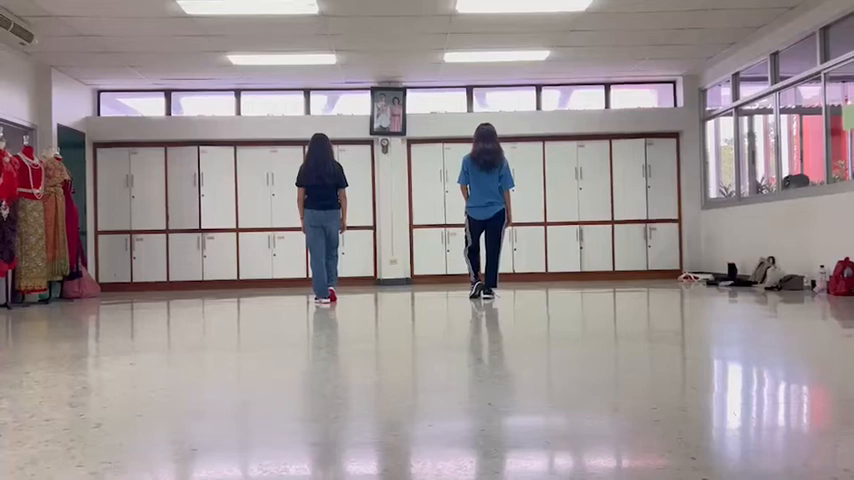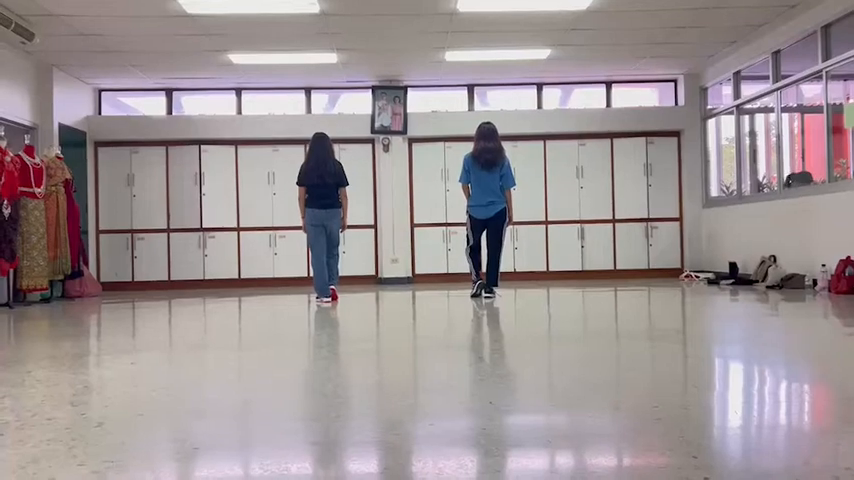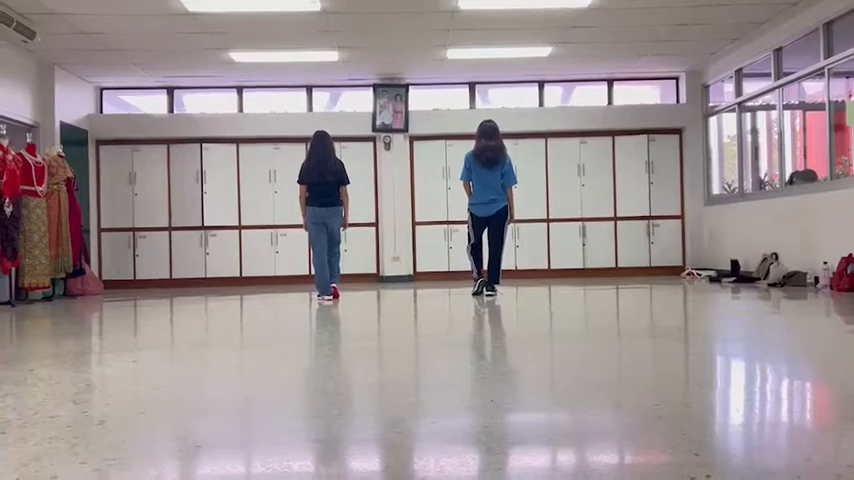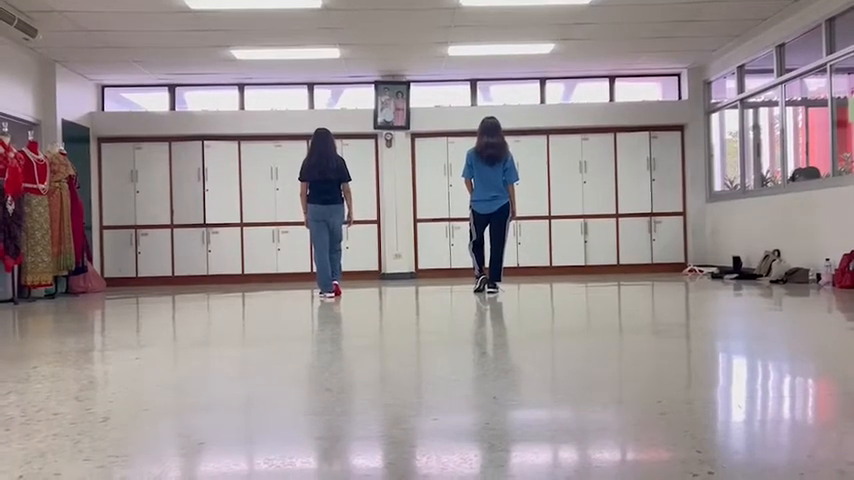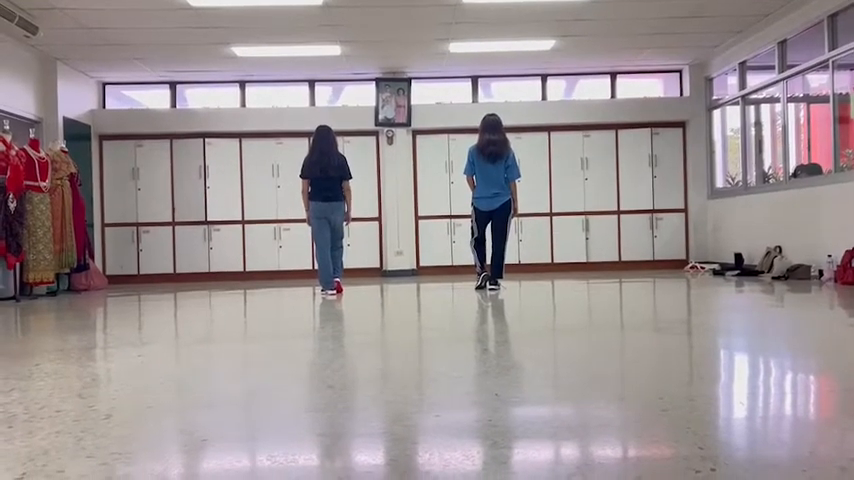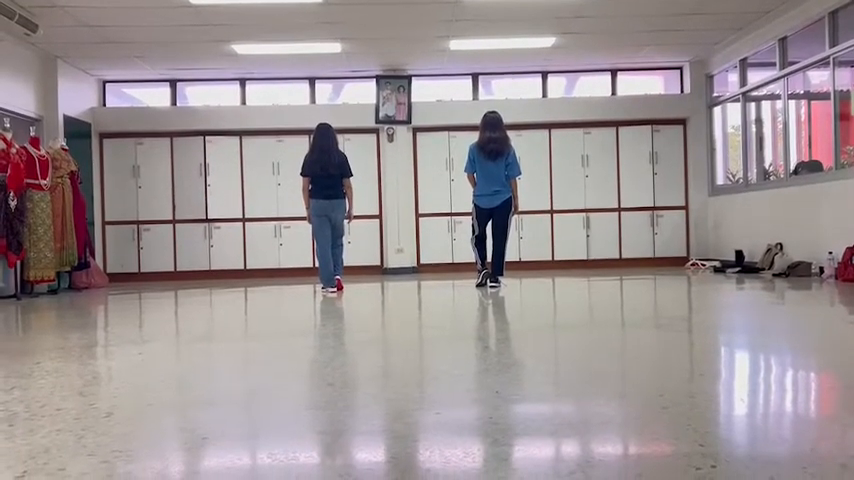
dt=0.4s
person 1, frame 1
left shoulder: (468, 160)
right shoulder: (500, 161)
left elbow: (463, 186)
right elbow: (506, 189)
right wrist: (509, 212)
left hip: (474, 212)
right hip: (497, 212)
left knee: (471, 248)
right knee: (493, 251)
left ankle: (475, 280)
right ankle: (488, 288)
person 1, frame 2
left shoulder: (469, 159)
right shoulder: (502, 159)
left elbow: (464, 185)
right elbow: (507, 188)
right wrist: (510, 211)
left hip: (475, 211)
right hip: (498, 211)
left knee: (473, 247)
right knee: (494, 250)
left ankle: (477, 279)
right ankle: (490, 287)
person 1, frame 3
left shoulder: (471, 157)
right shoulder: (503, 158)
left elbow: (466, 183)
right elbow: (508, 186)
right wrist: (511, 209)
left hip: (477, 209)
right hip: (499, 209)
left knee: (474, 245)
right knee: (496, 248)
left ankle: (478, 277)
right ankle: (491, 285)
person 1, frame 4
left shoulder: (472, 154)
right shoulder: (505, 154)
left elbow: (467, 180)
right elbow: (510, 183)
right wrist: (513, 206)
left hip: (479, 206)
right hip: (501, 206)
left knee: (476, 242)
right knee: (497, 245)
left ankle: (480, 274)
right ankle: (493, 282)
person 1, frame 5
left shoulder: (474, 151)
right shoulder: (506, 152)
left elbow: (469, 177)
right elbow: (512, 180)
right wrist: (515, 202)
left hip: (480, 203)
right hip: (503, 203)
left knee: (477, 239)
right knee: (499, 242)
left ankle: (481, 271)
right ankle: (494, 279)
person 1, frame 6
left shoulder: (475, 149)
right shoulder: (507, 149)
left elbow: (470, 175)
right elbow: (512, 177)
right wrist: (516, 199)
left hip: (481, 201)
right hip: (503, 200)
left knee: (478, 237)
right knee: (499, 239)
left ankle: (482, 269)
right ankle: (495, 276)
person 2, frame 1
left shoulder: (305, 169)
right shoulder: (336, 168)
left elbow: (300, 197)
right elbow: (342, 196)
left wrist: (302, 218)
right wrist: (344, 218)
left hip: (312, 215)
right hip: (332, 214)
left knee: (317, 255)
right knee: (331, 253)
left ankle: (322, 294)
right ankle: (331, 286)
person 2, frame 2
left shoulder: (306, 168)
right shoulder: (336, 166)
left elbow: (301, 196)
right elbow: (343, 195)
left wrist: (303, 218)
right wrist: (344, 217)
left hip: (313, 213)
right hip: (333, 213)
left knee: (318, 254)
right knee: (332, 252)
left ankle: (324, 293)
right ankle: (332, 284)
person 2, frame 3
left shoulder: (307, 166)
right shoulder: (337, 165)
left elbow: (302, 194)
right elbow: (344, 193)
left wrist: (304, 216)
right wrist: (346, 215)
left hip: (314, 212)
right hip: (334, 211)
left knee: (319, 252)
right knee: (334, 250)
left ankle: (325, 291)
right ankle: (333, 282)
person 2, frame 4
left shoulder: (308, 163)
right shoulder: (338, 162)
left elbow: (303, 192)
right elbow: (346, 190)
left wrist: (305, 213)
right wrist: (350, 211)
left hip: (315, 209)
right hip: (335, 208)
left knee: (320, 249)
right knee: (335, 247)
left ankle: (327, 288)
right ankle: (335, 280)
person 2, frame 5
left shoulder: (310, 161)
right shoulder: (340, 160)
left elbow: (305, 189)
right elbow: (346, 188)
left wrist: (307, 211)
right wrist: (348, 210)
left hip: (317, 206)
right hip: (337, 206)
left knee: (322, 246)
right knee: (337, 244)
left ankle: (329, 285)
right ankle: (337, 277)
person 2, frame 6
left shoulder: (310, 159)
right shoulder: (340, 157)
left elbow: (305, 187)
right elbow: (347, 185)
left wrist: (308, 209)
right wrist: (350, 207)
left hip: (318, 204)
right hip: (337, 203)
left knee: (323, 244)
right knee: (337, 242)
left ankle: (329, 283)
right ankle: (337, 275)
